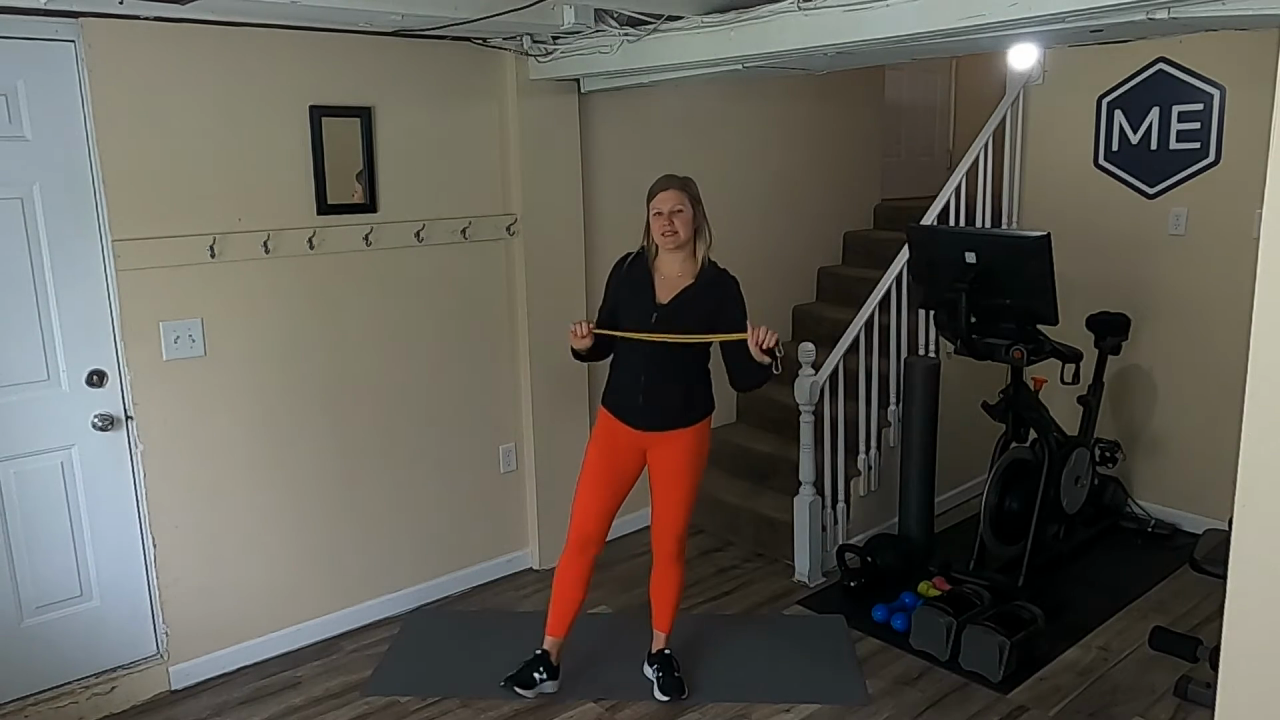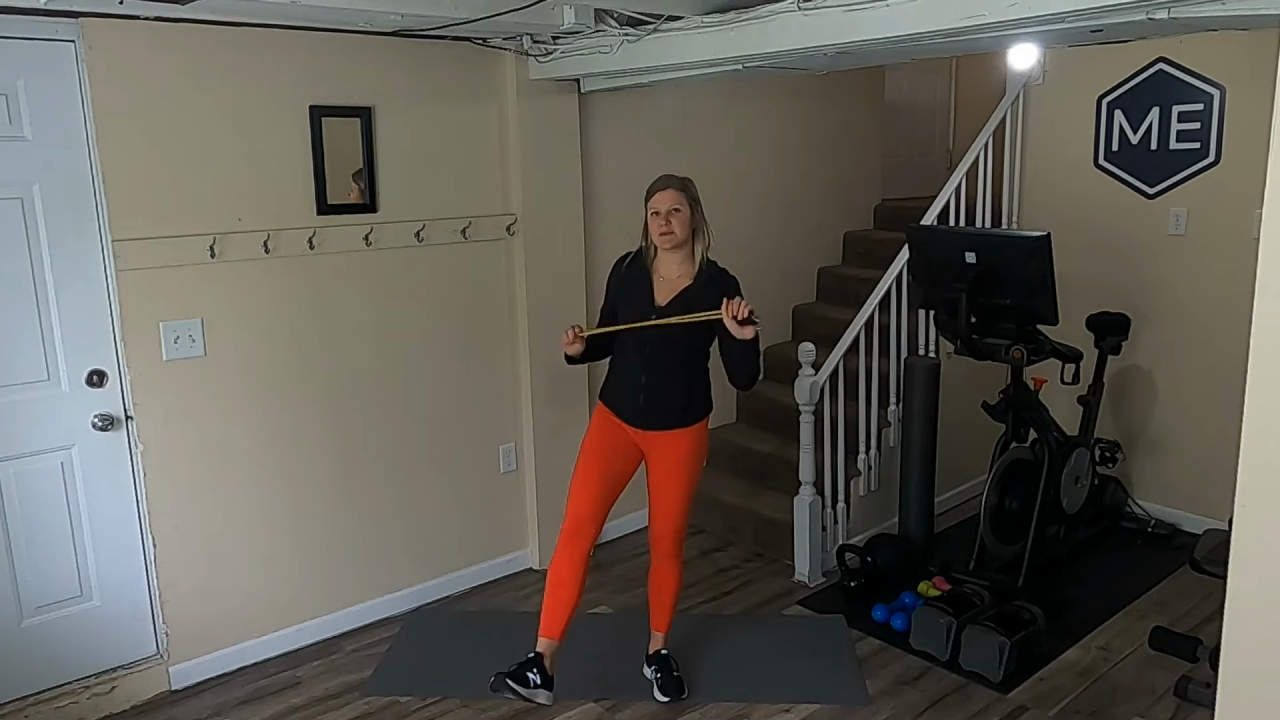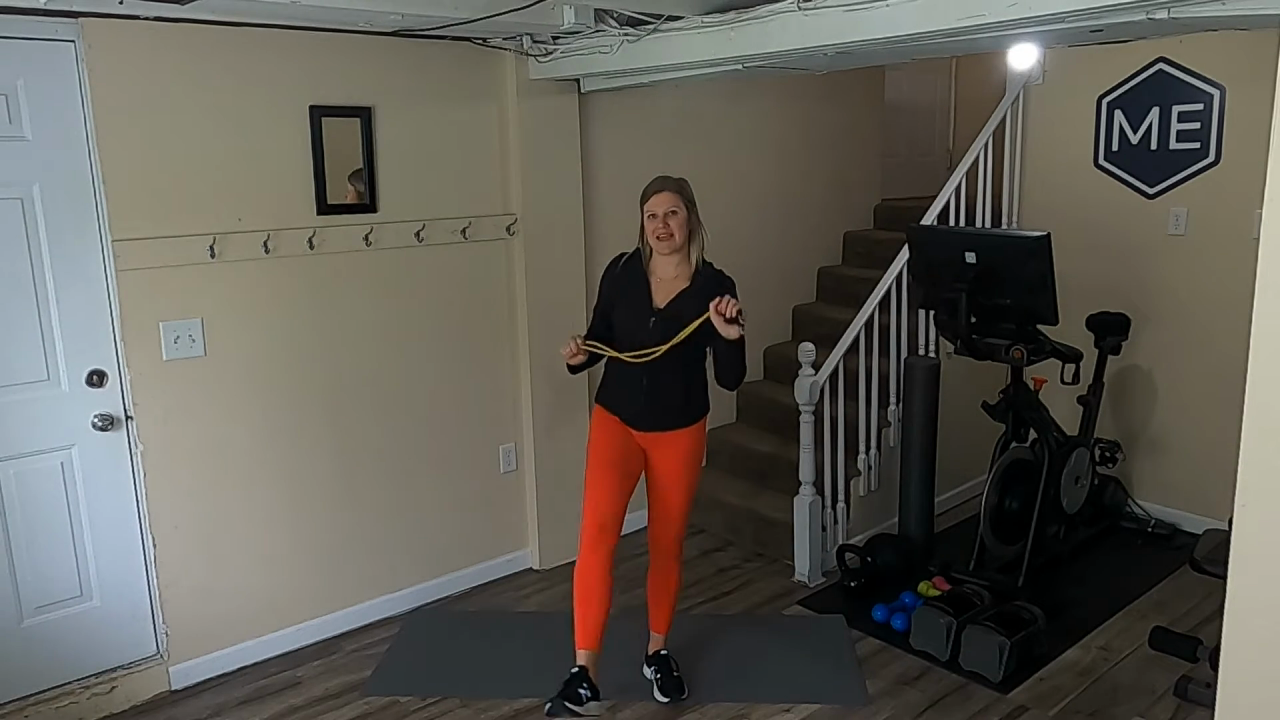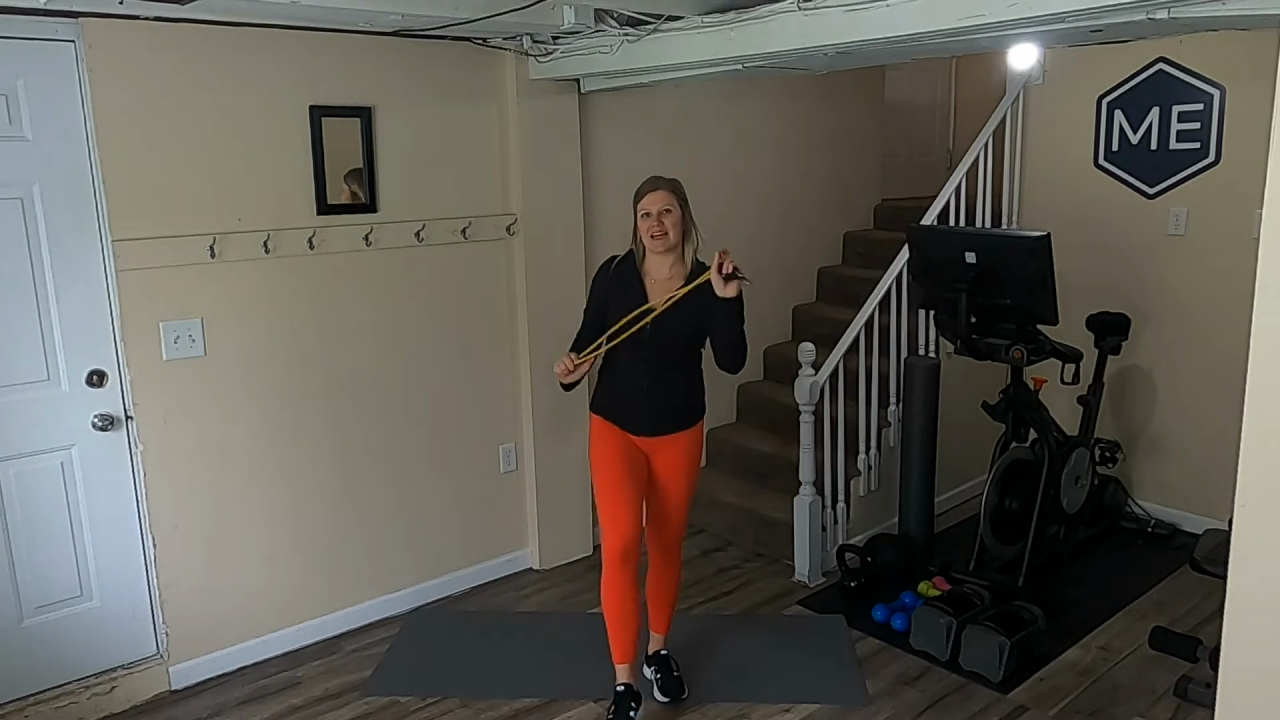
dt=0.2s
person 1, frame 1
left shoulder: (719, 286)
right shoulder: (627, 270)
left elbow: (743, 381)
right elbow: (606, 344)
left wrist: (761, 358)
right wrist: (582, 345)
left hip: (682, 432)
right hip: (618, 423)
left knee: (669, 544)
right knee: (583, 534)
left ankle: (660, 652)
right ankle: (549, 654)
person 1, frame 2
left shoulder: (718, 285)
right shoulder: (626, 270)
left elbow: (744, 380)
left wrist: (744, 337)
right wrist: (578, 349)
left hip: (681, 431)
right hip: (614, 418)
left knee: (667, 543)
right knee: (577, 526)
left ankle: (657, 652)
right ankle: (542, 661)
person 1, frame 3
left shoulder: (716, 286)
right shoulder: (621, 272)
left elbow: (729, 380)
right elbow: (602, 337)
left wrist: (730, 337)
right wrist: (579, 355)
left hip: (680, 431)
right hip: (615, 420)
left knee: (667, 545)
right knee: (597, 531)
left ankle: (658, 652)
right ankle: (583, 674)
person 1, frame 4
left shoulder: (708, 283)
right shoulder: (613, 274)
left elbow: (731, 362)
right elbow: (589, 339)
left wrist: (728, 300)
right wrist: (571, 369)
left hip: (678, 434)
right hip: (614, 427)
left knee: (667, 547)
right knee: (620, 545)
left ankle: (657, 652)
